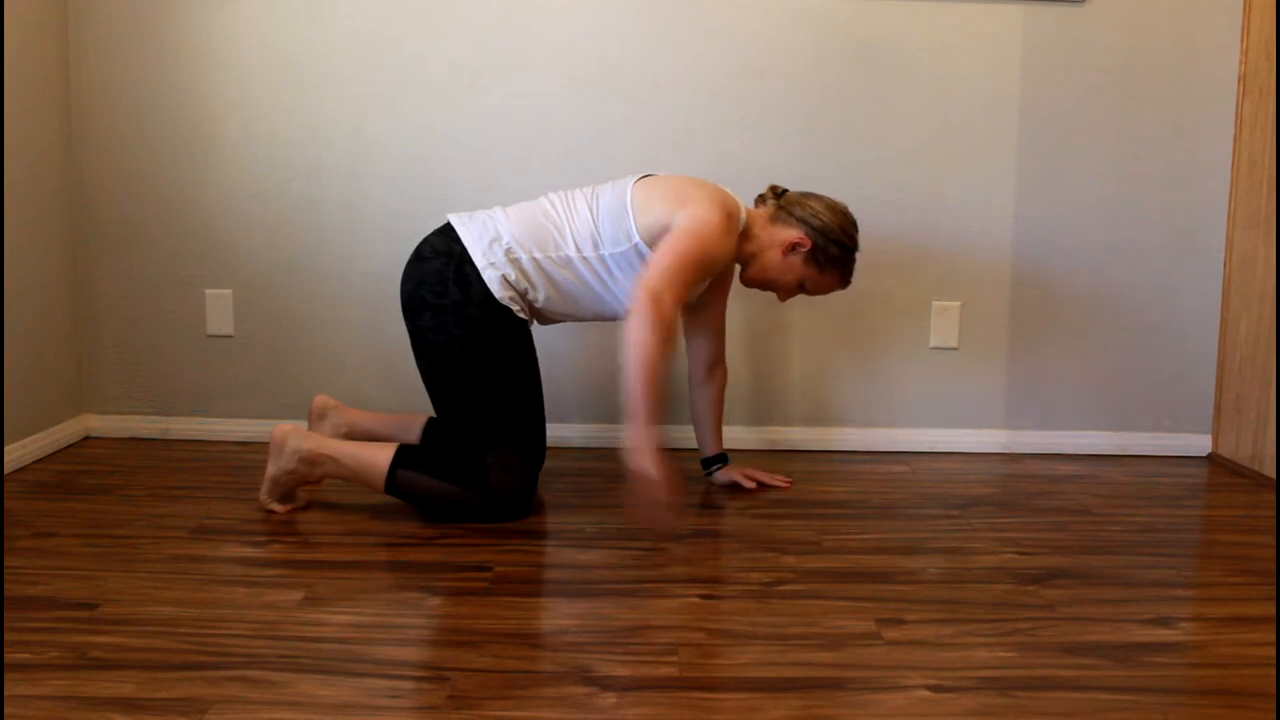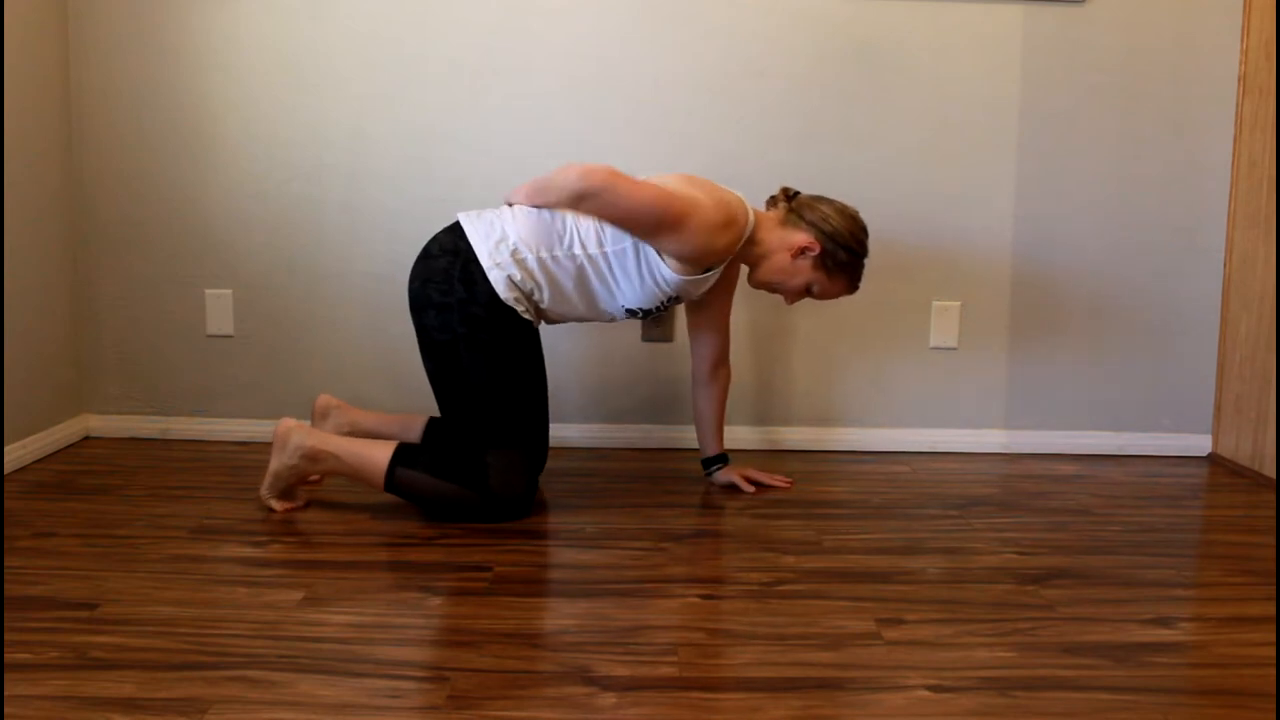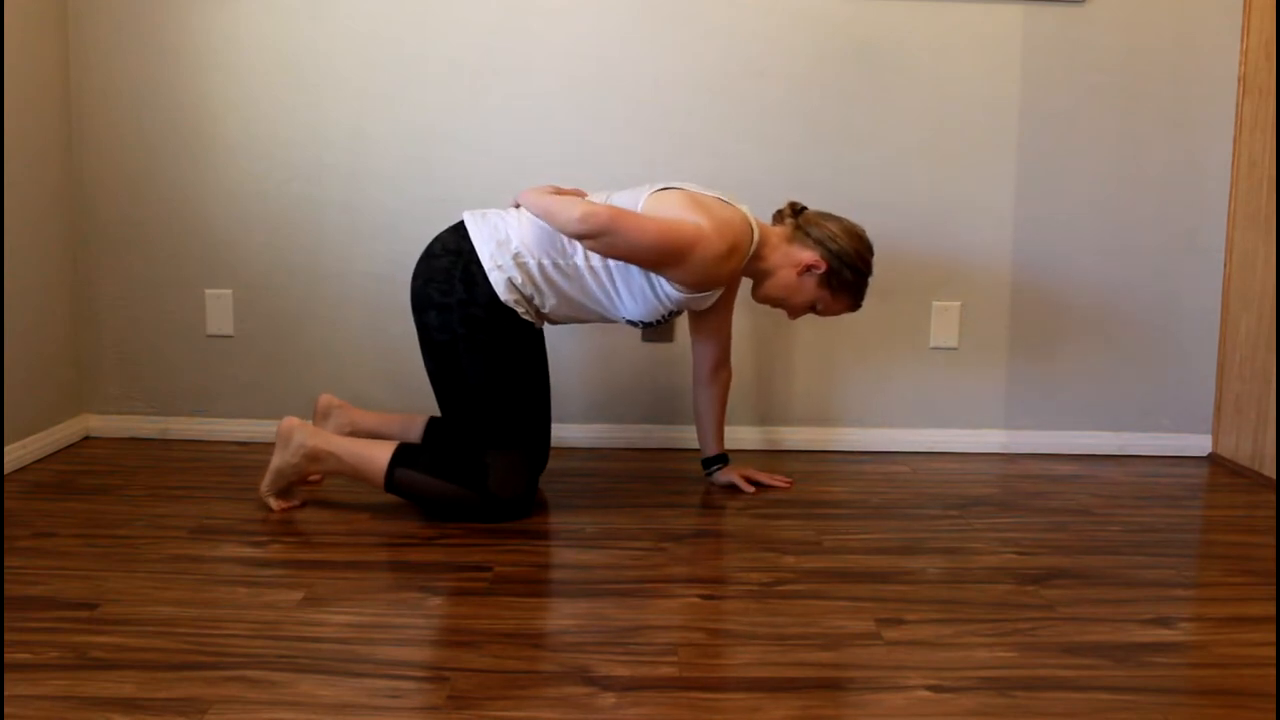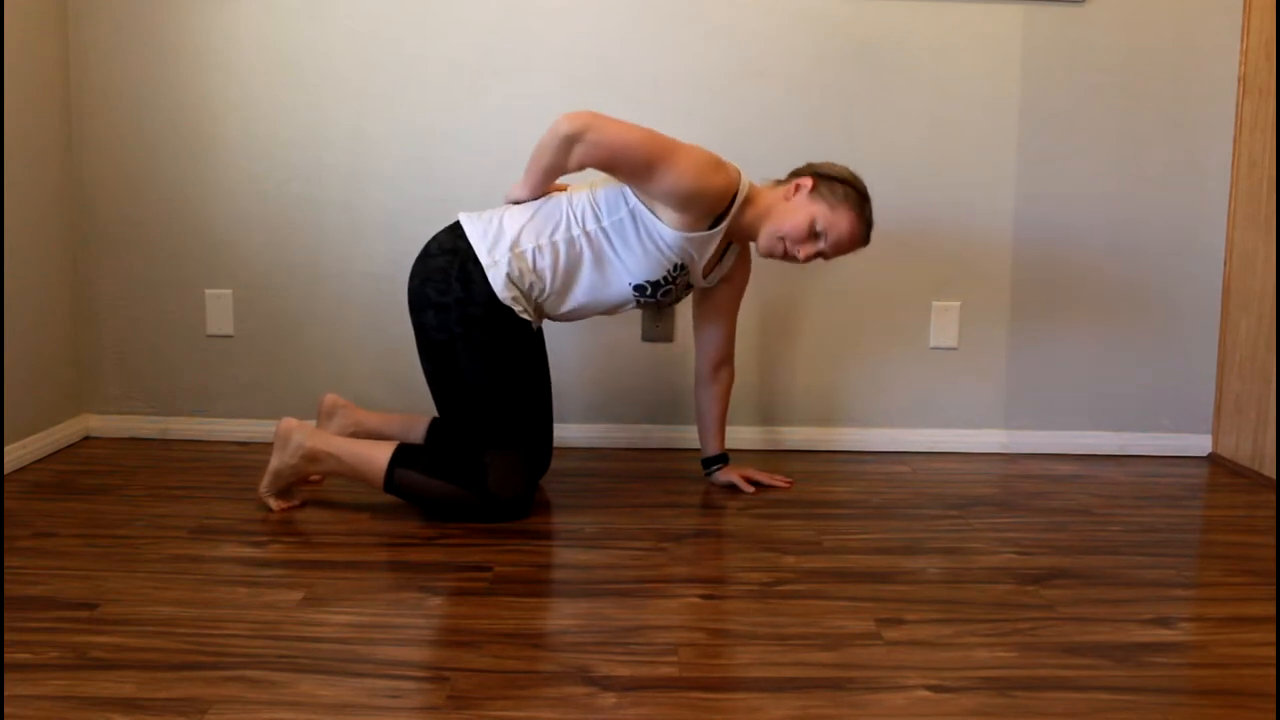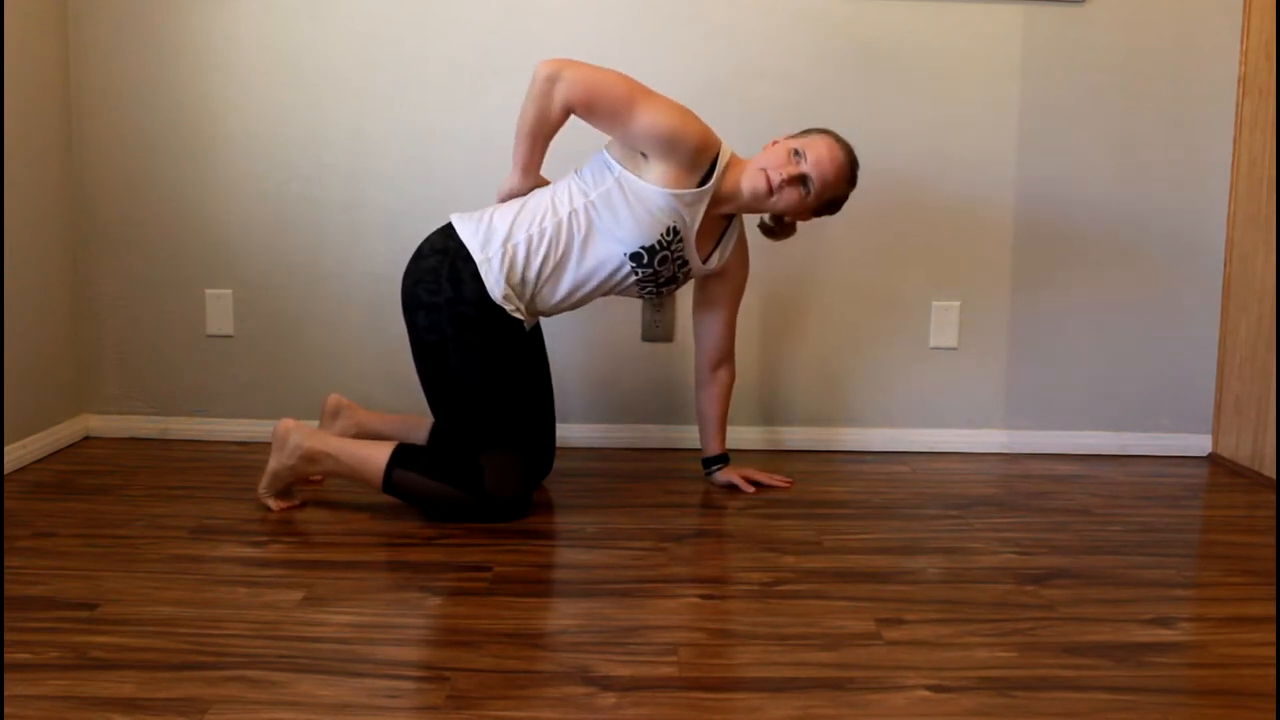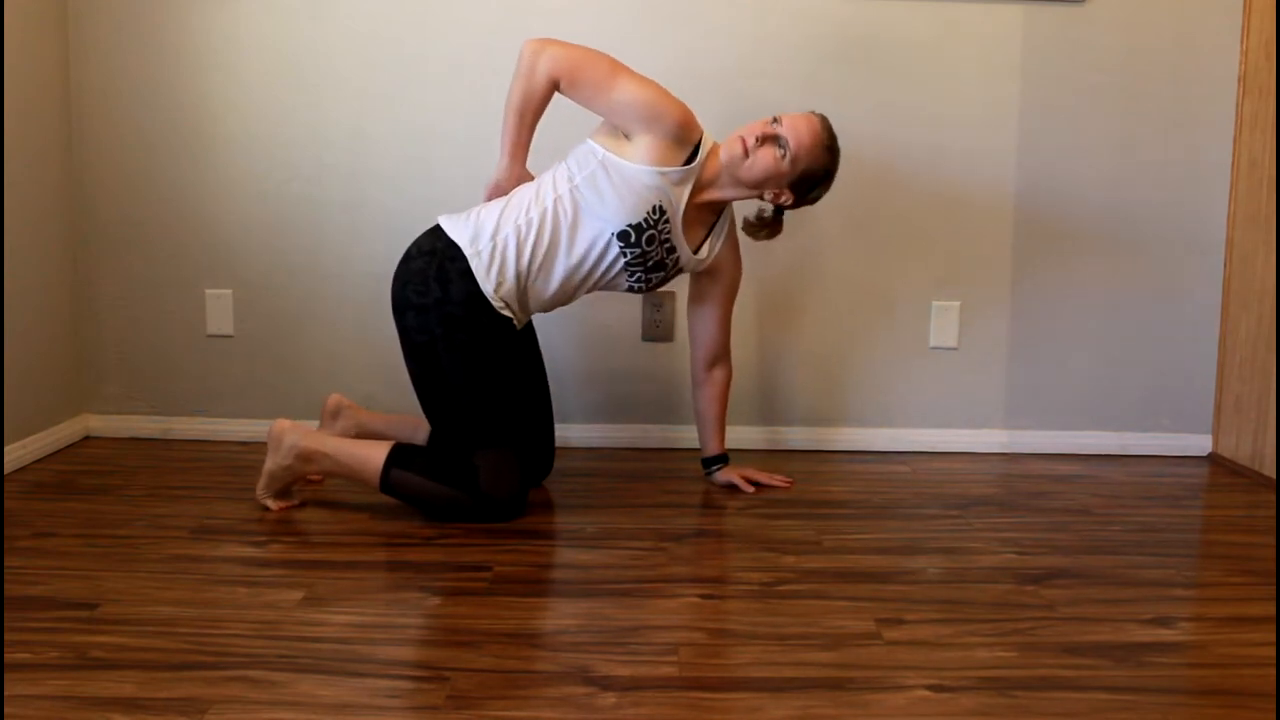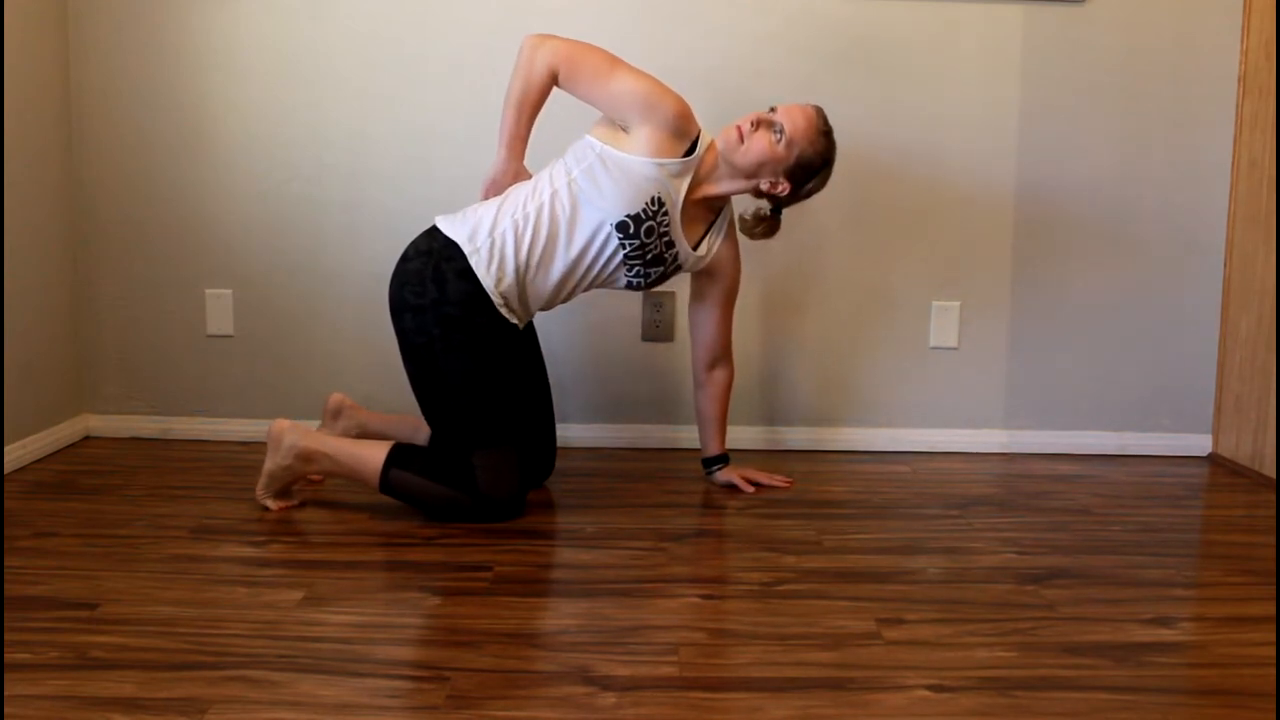
dt=0.7s
person 1, frame 1
left shoulder: (713, 245)
right shoulder: (712, 224)
left elbow: (706, 360)
right elbow: (647, 309)
left wrist: (717, 460)
right wrist: (642, 440)
left hip: (478, 283)
right hip: (459, 283)
left knee: (515, 452)
right knee: (504, 491)
left ankle: (345, 422)
right ankle: (310, 453)
person 1, frame 2
left shoulder: (723, 255)
right shoulder: (712, 227)
left elbow: (710, 361)
right elbow: (587, 183)
left wrist: (717, 461)
right wrist: (528, 194)
left hip: (494, 289)
right hip: (466, 282)
left knee: (517, 457)
right knee: (502, 492)
left ankle: (346, 420)
right ankle: (313, 448)
person 1, frame 3
left shoulder: (725, 265)
right shoulder: (718, 247)
left elbow: (712, 363)
right elbow: (591, 222)
left wrist: (716, 460)
right wrist: (534, 199)
left hip: (499, 289)
right hip: (468, 282)
left knee: (520, 456)
right knee: (504, 492)
left ankle: (347, 420)
right ankle: (315, 447)
person 1, frame 4
left shoulder: (732, 261)
right shoulder: (706, 187)
left elbow: (714, 363)
right elbow: (578, 129)
left wrist: (716, 460)
right wrist: (529, 190)
left hip: (505, 302)
right hip: (465, 279)
left knee: (525, 460)
right knee: (502, 492)
left ankle: (352, 420)
right ankle: (313, 447)
person 1, frame 5
left shoulder: (728, 253)
right shoulder: (687, 148)
left elbow: (715, 361)
right elbow: (556, 77)
left wrist: (716, 460)
right wrist: (522, 178)
left hip: (504, 306)
right hip: (458, 280)
left knee: (531, 463)
right knee: (500, 494)
left ankle: (354, 422)
right ankle: (311, 448)
person 1, frame 6
left shoulder: (718, 250)
right shoulder: (668, 131)
left elbow: (711, 361)
right elbow: (541, 56)
left wrist: (716, 460)
right wrist: (509, 166)
left hip: (496, 306)
right hip: (448, 280)
left knee: (530, 463)
right knee: (496, 493)
left ankle: (352, 420)
right ankle: (306, 448)
person 1, frame 7
left shoulder: (718, 248)
right shoulder: (667, 125)
left elbow: (713, 361)
right elbow: (542, 50)
left wrist: (717, 460)
right wrist: (507, 164)
left hip: (499, 307)
right hip: (447, 280)
left knee: (533, 465)
right knee: (495, 494)
left ankle: (353, 422)
right ankle: (305, 448)
